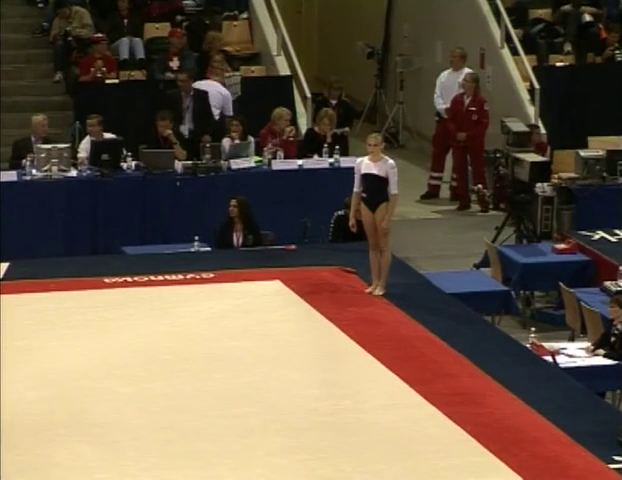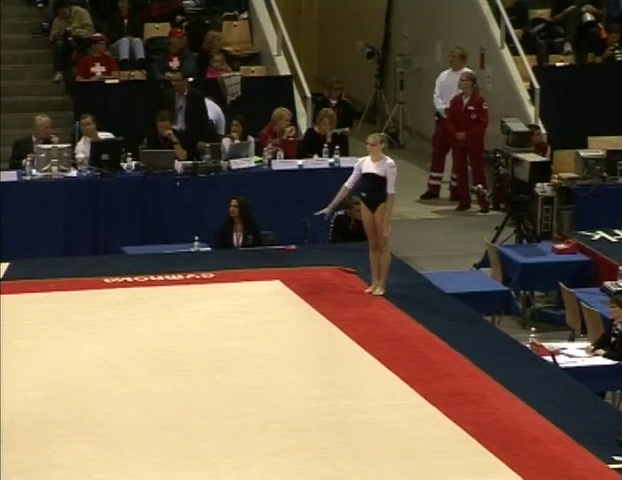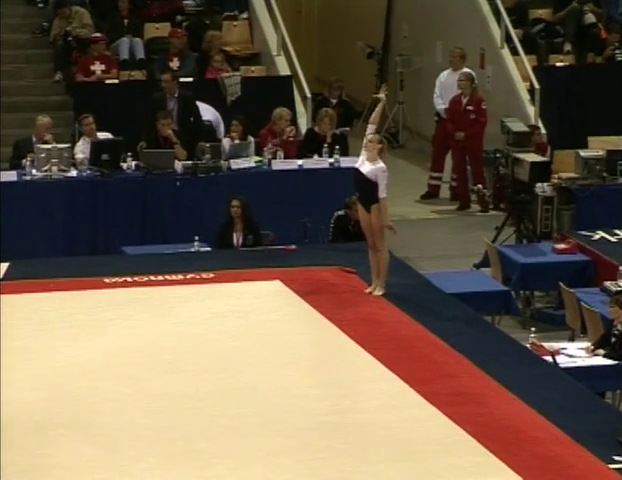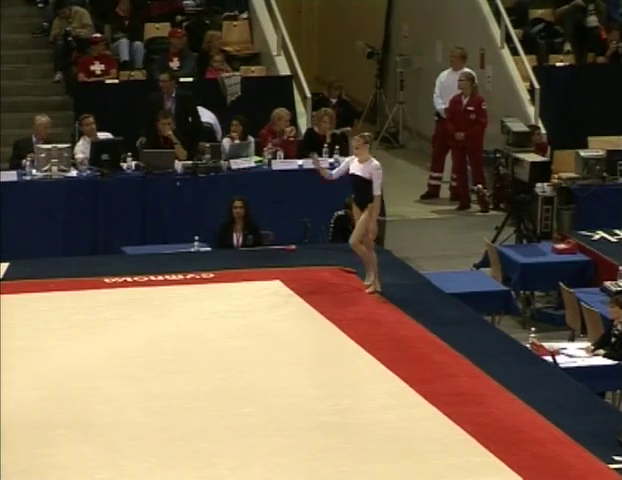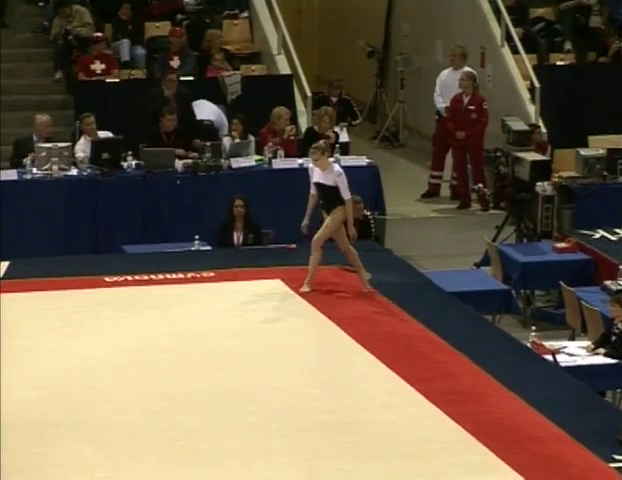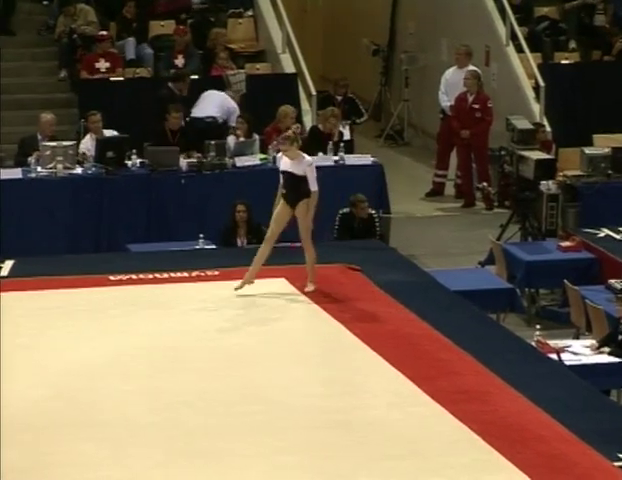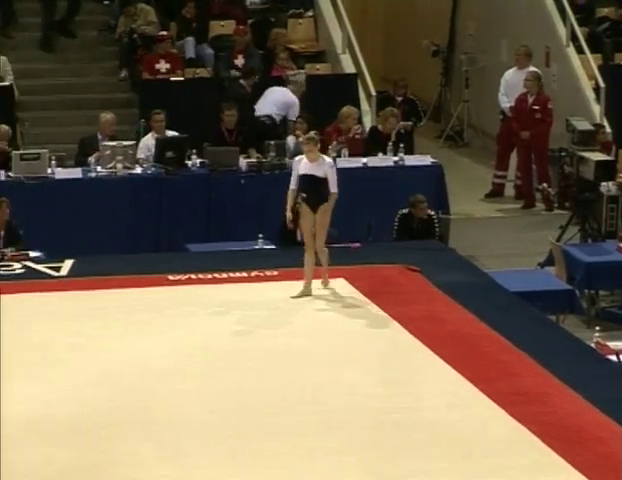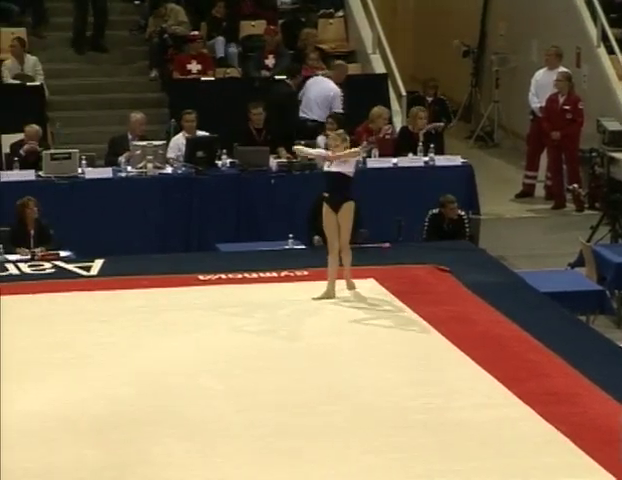
dt=0.5s
person 1, frame 1
left shoulder: (389, 164)
right shoulder: (360, 163)
left elbow: (394, 193)
right elbow: (357, 190)
left wrist: (388, 218)
right wrist: (352, 215)
left hip: (381, 205)
right hip: (366, 205)
left knee: (383, 246)
right knee: (372, 246)
left ankle: (382, 284)
right ankle: (374, 282)
person 1, frame 2
left shoulder: (389, 164)
right shoulder: (362, 162)
left elbow: (391, 193)
right elbow: (348, 185)
left wrist: (386, 218)
right wrist: (331, 206)
left hip: (381, 205)
right hip: (366, 204)
left knee: (382, 245)
right knee: (373, 245)
left ankle: (381, 283)
right ankle: (374, 282)
person 1, frame 3
left shoulder: (380, 168)
right shoulder: (363, 156)
left elbow: (382, 195)
right elbow: (372, 124)
left wrist: (385, 219)
right wrist: (381, 103)
left hip: (375, 207)
right hip: (362, 204)
left knee: (379, 246)
right knee: (370, 245)
left ankle: (381, 284)
right ankle: (374, 282)
person 1, frame 4
left shoulder: (374, 166)
right shoulder: (351, 161)
left elbow: (377, 194)
right elbow: (332, 176)
left wrist: (374, 221)
right wrist: (319, 167)
left hip: (370, 206)
right hip: (357, 205)
left knee: (354, 241)
right knee: (366, 245)
left ankle: (371, 272)
right ankle: (374, 282)
person 1, frame 5
left shoulder: (336, 171)
right shoulder: (312, 169)
left elbow: (347, 198)
right elbow: (313, 194)
left wrist: (351, 225)
right wrist: (307, 217)
left hip: (338, 210)
right hip: (326, 210)
left knee: (316, 241)
right knee: (344, 246)
left ankle: (308, 282)
right ankle: (363, 275)
person 1, frame 6
left shoulder: (306, 162)
right shoulder: (281, 158)
left elbow: (314, 190)
left wrist: (310, 216)
right wrist: (278, 203)
left hip: (302, 202)
right hip: (286, 200)
left knee: (306, 241)
right knee: (269, 238)
left ankle: (311, 281)
right ankle: (249, 277)
person 1, frame 7
left shoulder: (327, 163)
right shoulder: (298, 162)
left elbow: (334, 192)
right elbow: (293, 187)
left wrist: (326, 215)
right wrist: (289, 209)
left hip: (322, 205)
right hip: (306, 205)
left knee: (319, 246)
right knee: (308, 246)
left ankle: (325, 275)
right ankle: (307, 286)
person 1, frame 8
left shoulder: (350, 158)
right shoulder: (324, 157)
left elbow: (357, 151)
right elbow: (298, 149)
left wrist: (337, 152)
right wrist: (321, 153)
left hip: (345, 203)
right hip: (328, 204)
left knee: (343, 244)
right knee: (332, 246)
left ankle: (348, 277)
right ankle: (331, 288)
person 2, frame 1
right shoulder: (444, 75)
right elbow: (437, 95)
right wrist: (444, 108)
right hip: (443, 117)
right knee: (437, 152)
left ankle: (456, 190)
right ankle: (433, 188)
person 2, frame 2
right shoulder: (443, 75)
right elbow: (436, 95)
right wrist: (443, 109)
right hip: (443, 117)
right knee: (437, 153)
right ankle: (433, 188)
person 2, frame 3
right shoulder: (443, 75)
right elbow: (436, 95)
right wrist: (443, 109)
right hip: (443, 117)
right knee: (437, 153)
right ankle: (433, 188)
person 2, frame 4
left shoulder: (469, 75)
right shoulder: (443, 75)
right elbow: (436, 95)
right wrist: (443, 109)
right hip: (442, 117)
right knee: (437, 153)
right ankle: (433, 188)
person 2, frame 5
right shoulder: (444, 74)
right elbow: (437, 94)
right wrist: (444, 108)
right hip: (443, 116)
right knee: (438, 151)
right ankle: (433, 187)
person 2, frame 6
right shoulder: (449, 72)
right elbow: (442, 92)
right wrist: (449, 106)
right hip: (448, 115)
right knee: (442, 150)
left ankle: (461, 187)
right ankle: (438, 185)
person 2, frame 7
right shoulder: (509, 73)
right elbow: (501, 93)
right wrist: (509, 107)
right hip: (508, 116)
right knee: (502, 151)
left ankle: (520, 188)
right ankle: (498, 186)
person 2, frame 8
right shoulder: (539, 74)
right elbow: (532, 94)
right wrist: (539, 107)
right hip: (538, 116)
right knee: (532, 152)
right ankle: (528, 187)
person 3, frame 1
left shoulder: (481, 101)
right shoulder: (456, 99)
left elbow: (484, 124)
right elbow: (450, 120)
left wrist: (468, 135)
right wrist: (455, 133)
left hip: (475, 142)
right hip: (457, 141)
left knee: (478, 170)
right knee: (460, 171)
left ankle: (483, 202)
right ankle: (464, 201)
person 3, frame 2
left shoulder: (479, 101)
right shoulder: (456, 100)
left elbow: (483, 123)
right elbow: (450, 120)
left wrist: (467, 134)
right wrist: (454, 133)
left hip: (474, 142)
right hip: (457, 141)
left knee: (478, 170)
right knee: (460, 170)
left ankle: (483, 202)
right ankle: (464, 201)
person 3, frame 3
left shoulder: (478, 100)
right shoulder: (454, 100)
left elbow: (482, 123)
right elbow: (449, 120)
left wrist: (466, 134)
right wrist: (454, 133)
left hip: (473, 142)
right hip: (456, 141)
left knee: (477, 170)
right knee: (459, 171)
left ankle: (483, 202)
right ankle: (464, 201)
person 3, frame 4
left shoulder: (479, 101)
right shoulder: (454, 100)
left elbow: (482, 123)
right elbow: (449, 120)
left wrist: (466, 135)
right wrist: (454, 133)
left hip: (473, 142)
right hip: (456, 141)
left knee: (477, 170)
right knee: (459, 171)
left ankle: (483, 202)
right ankle: (464, 201)
person 3, frame 5
left shoulder: (480, 100)
right shoulder: (455, 99)
left elbow: (483, 122)
right elbow: (449, 119)
left wrist: (467, 134)
right wrist: (454, 132)
left hip: (474, 141)
right hip: (457, 140)
left knee: (478, 169)
right knee: (460, 169)
left ankle: (483, 201)
right ankle: (464, 200)
person 3, frame 6
left shoulder: (484, 99)
right shoulder: (460, 98)
left elbow: (488, 121)
right elbow: (454, 118)
left wrist: (471, 132)
right wrist: (459, 131)
left hip: (479, 140)
right hip: (461, 139)
left knee: (482, 168)
right knee: (464, 168)
left ankle: (488, 199)
right ankle: (469, 198)
person 3, frame 7
left shoulder: (544, 100)
right shoulder: (520, 99)
left elbow: (548, 122)
right elbow: (514, 119)
left wrist: (531, 133)
right wrist: (519, 132)
left hip: (539, 140)
right hip: (522, 140)
left knee: (542, 169)
right knee: (524, 169)
left ankle: (548, 201)
right ankle: (528, 199)
person 3, frame 8
left shoulder: (575, 100)
right shoulder: (551, 99)
left elbow: (578, 122)
right elbow: (544, 119)
left wrist: (562, 133)
right wrist: (550, 132)
left hip: (570, 140)
right hip: (552, 140)
left knee: (572, 169)
right knee: (554, 169)
left ankle: (578, 201)
right ankle: (559, 200)
